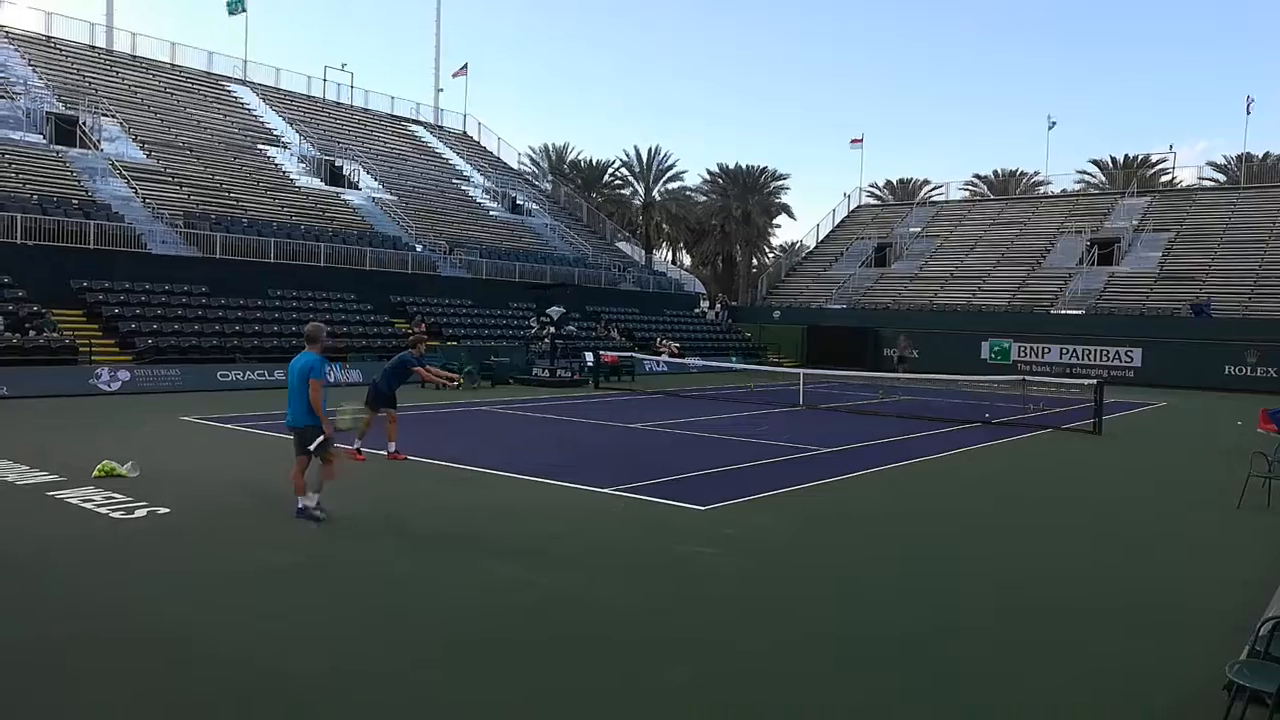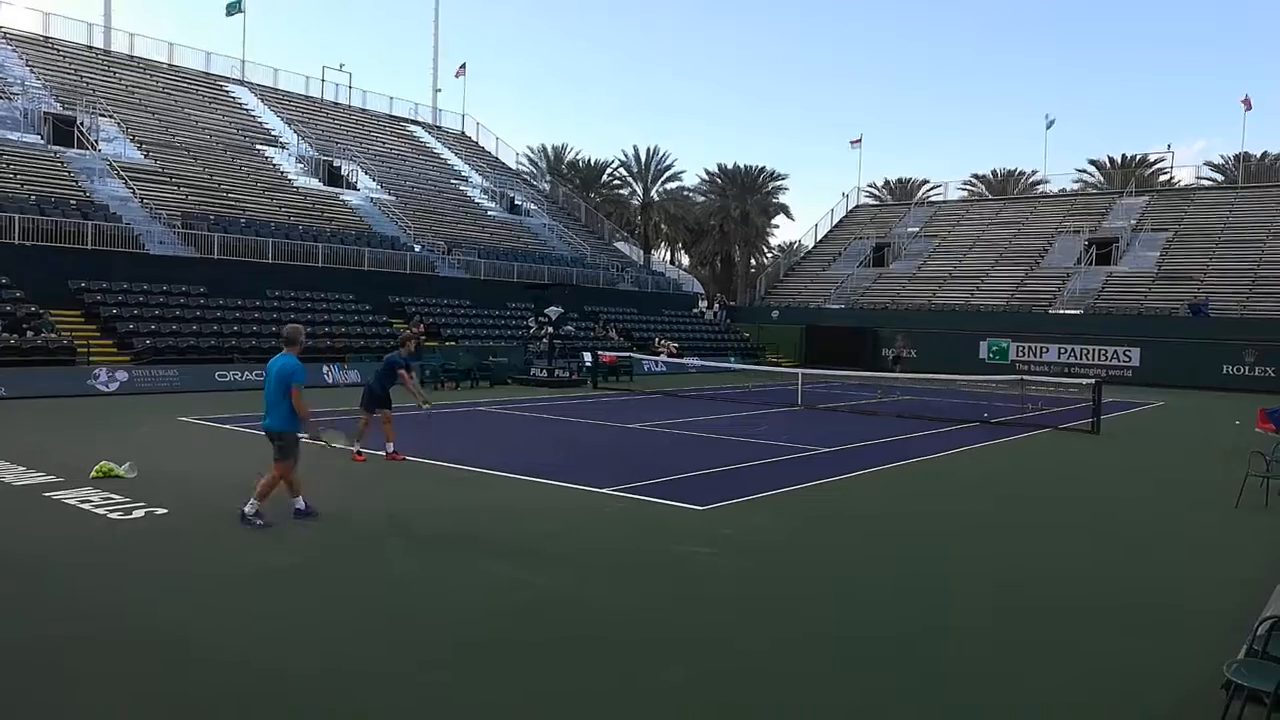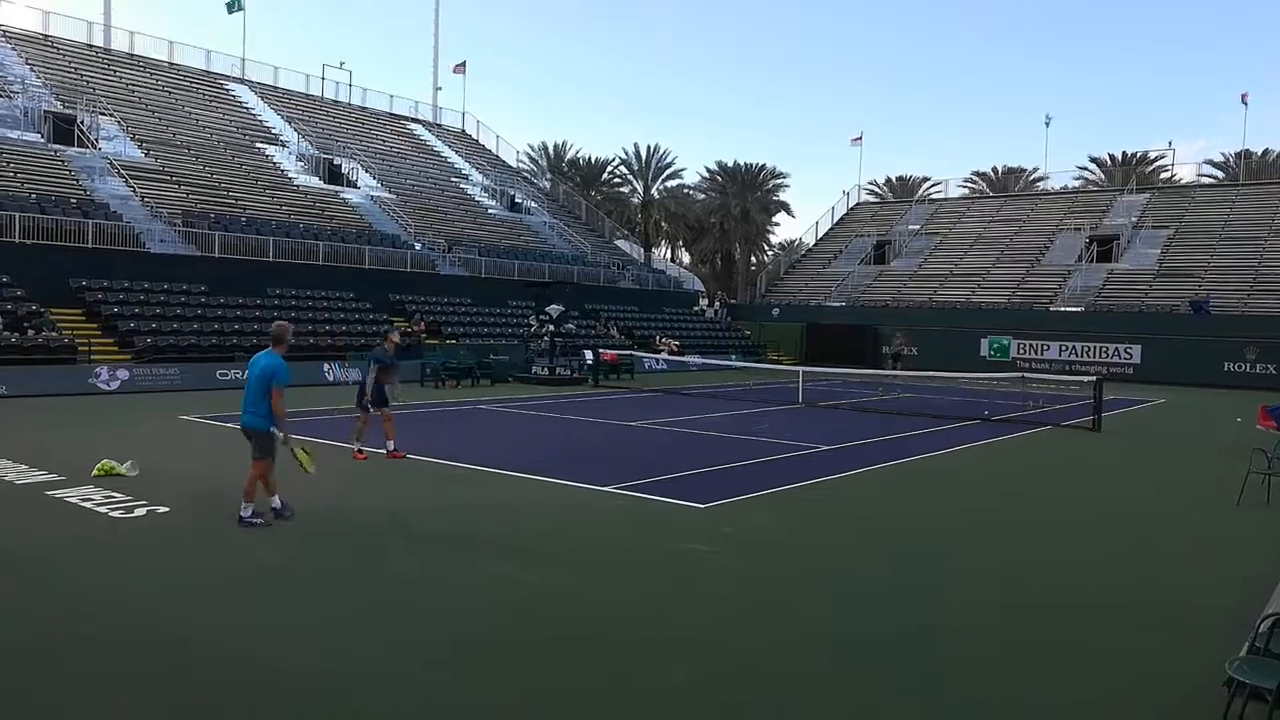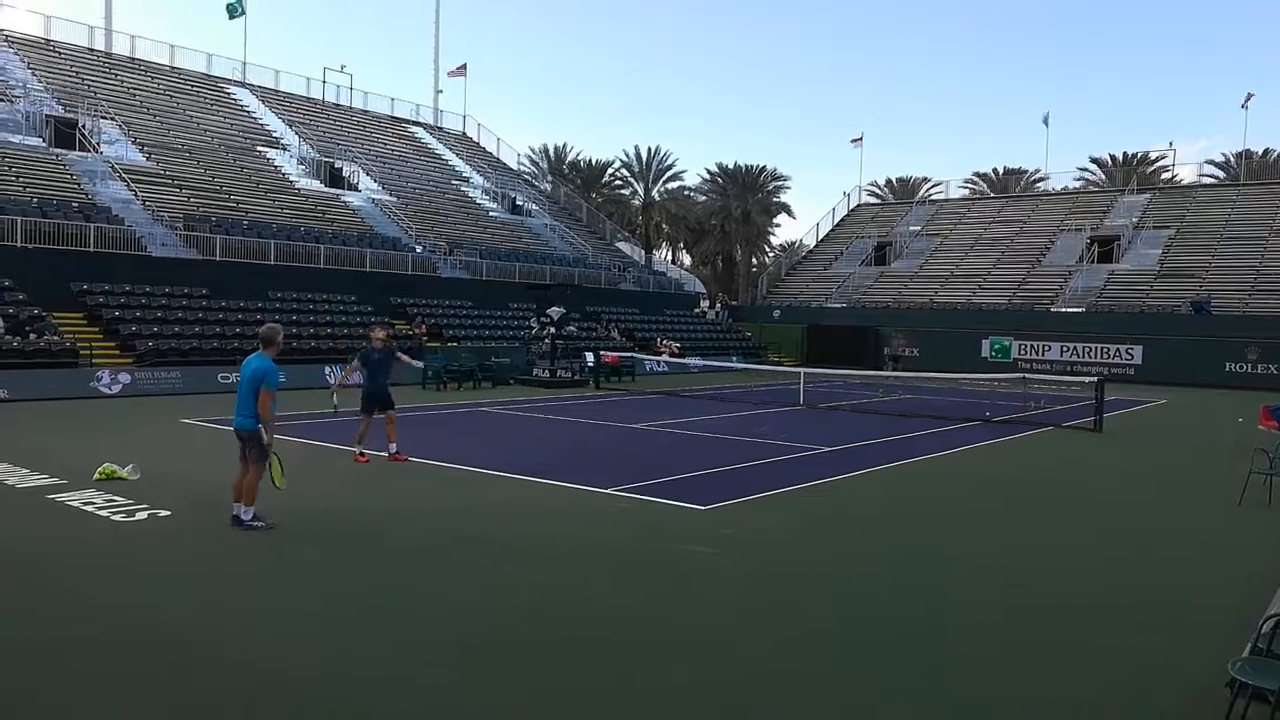
dt=0.3s
person 1, frame 1
left shoulder: (295, 361)
right shoulder: (317, 362)
right elbow: (314, 395)
right wrist: (326, 423)
left hip: (295, 421)
right hip: (310, 423)
left knee: (301, 464)
right knee: (329, 461)
left ankle: (303, 505)
right ankle: (311, 502)
person 1, frame 2
left shoulder: (273, 362)
right shoulder: (296, 366)
right elbow: (297, 402)
right wrist: (308, 425)
left hip: (272, 424)
right hip: (286, 427)
left knee: (286, 468)
right knee: (280, 471)
left ankle: (300, 506)
right ankle: (250, 510)
person 1, frame 3
left shoulder: (257, 357)
right shoulder: (279, 366)
right elbow: (276, 402)
right wrist: (284, 429)
left hip: (249, 420)
right hip: (262, 424)
left knee: (264, 467)
right knee: (259, 470)
left ankle: (277, 504)
right ankle: (246, 514)
person 1, frame 4
left shoulder: (249, 360)
right shoulder: (270, 368)
right elbow: (264, 404)
right wrist: (268, 432)
left hip: (241, 424)
right hip: (255, 427)
left knee: (244, 471)
right knee: (255, 472)
left ankle: (238, 513)
right ankle: (247, 517)
